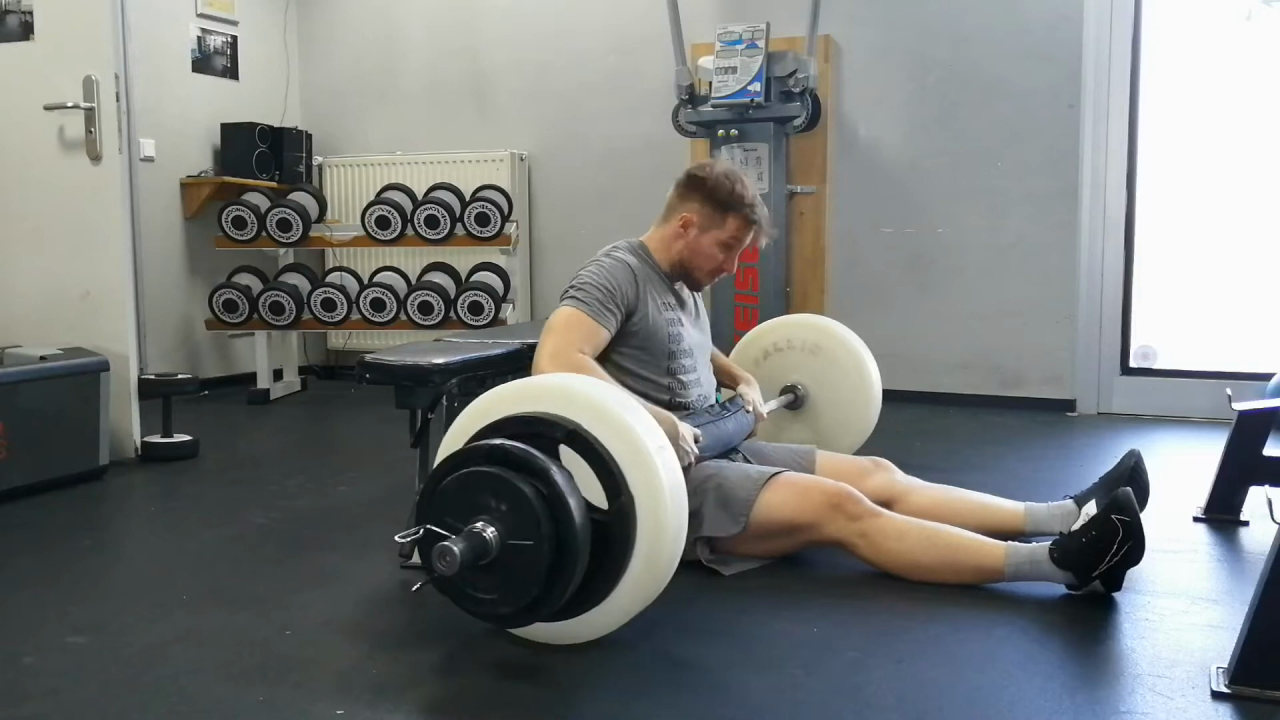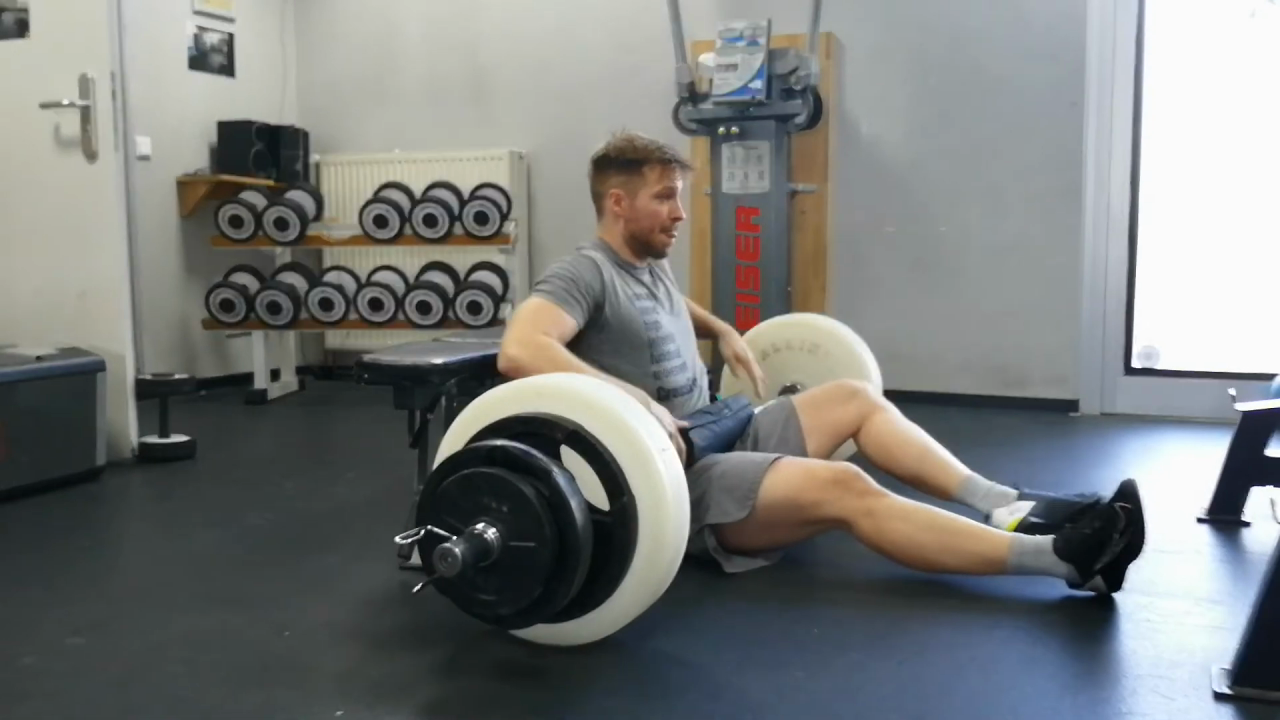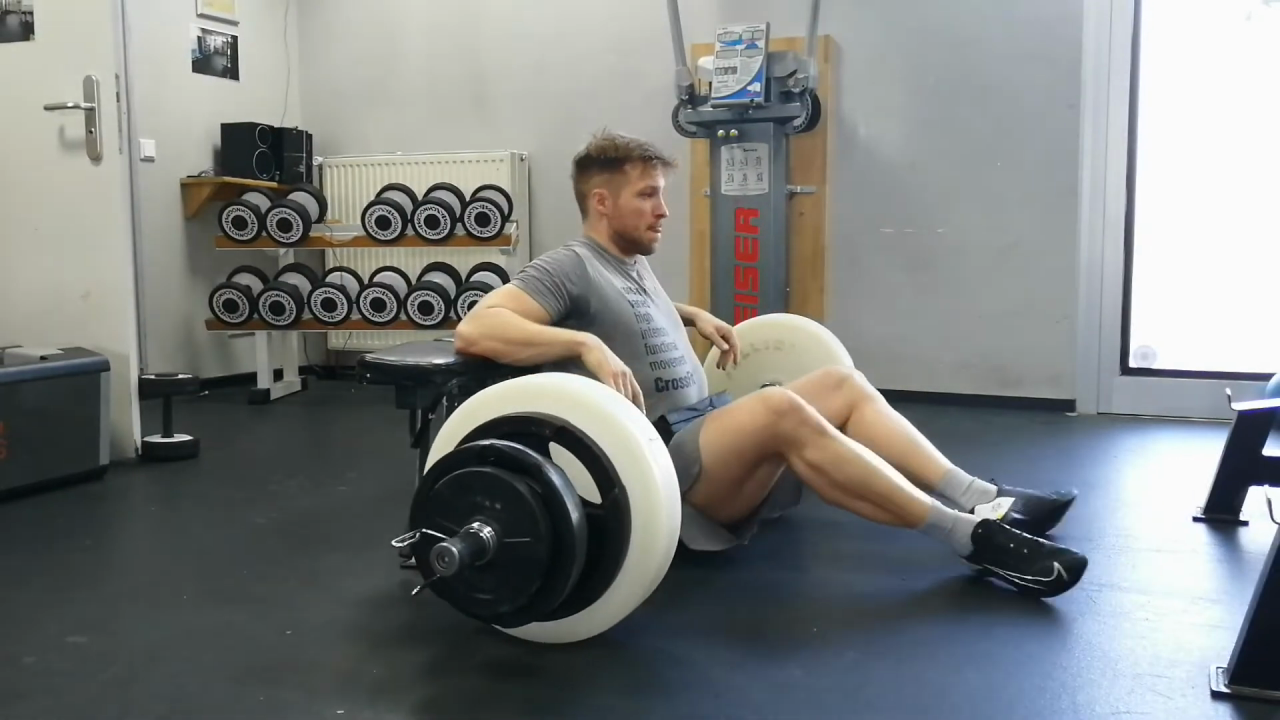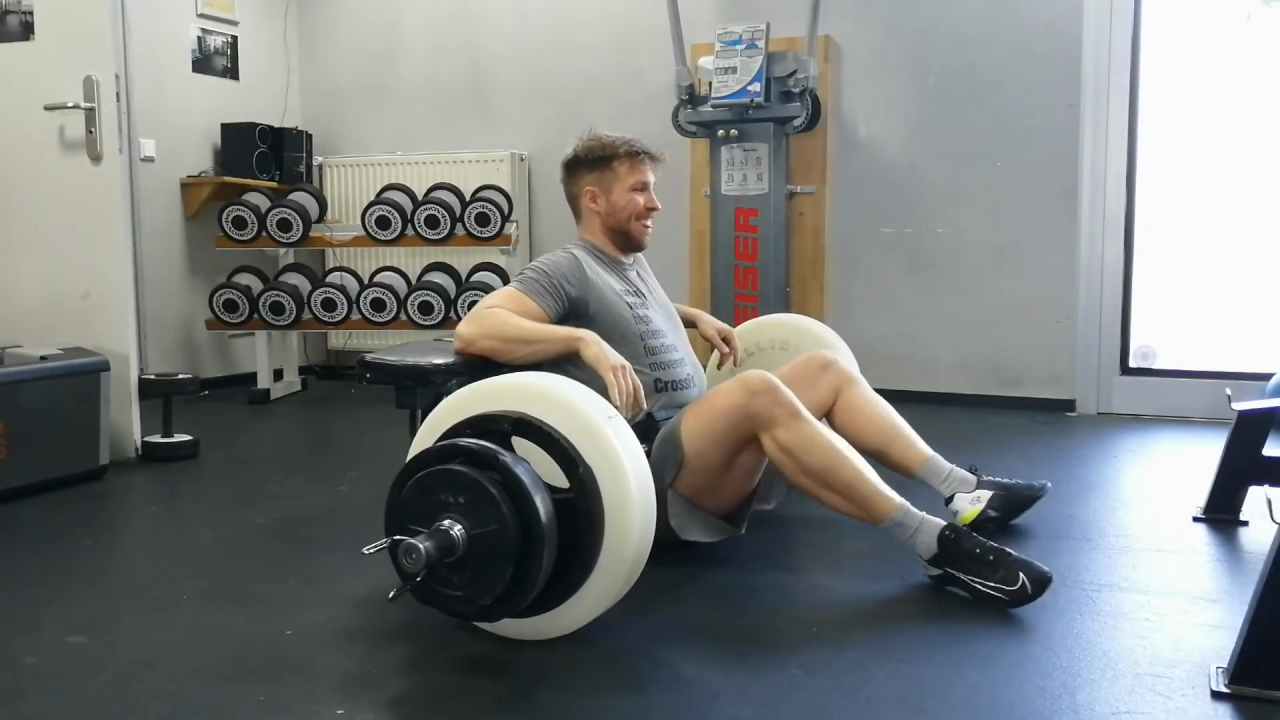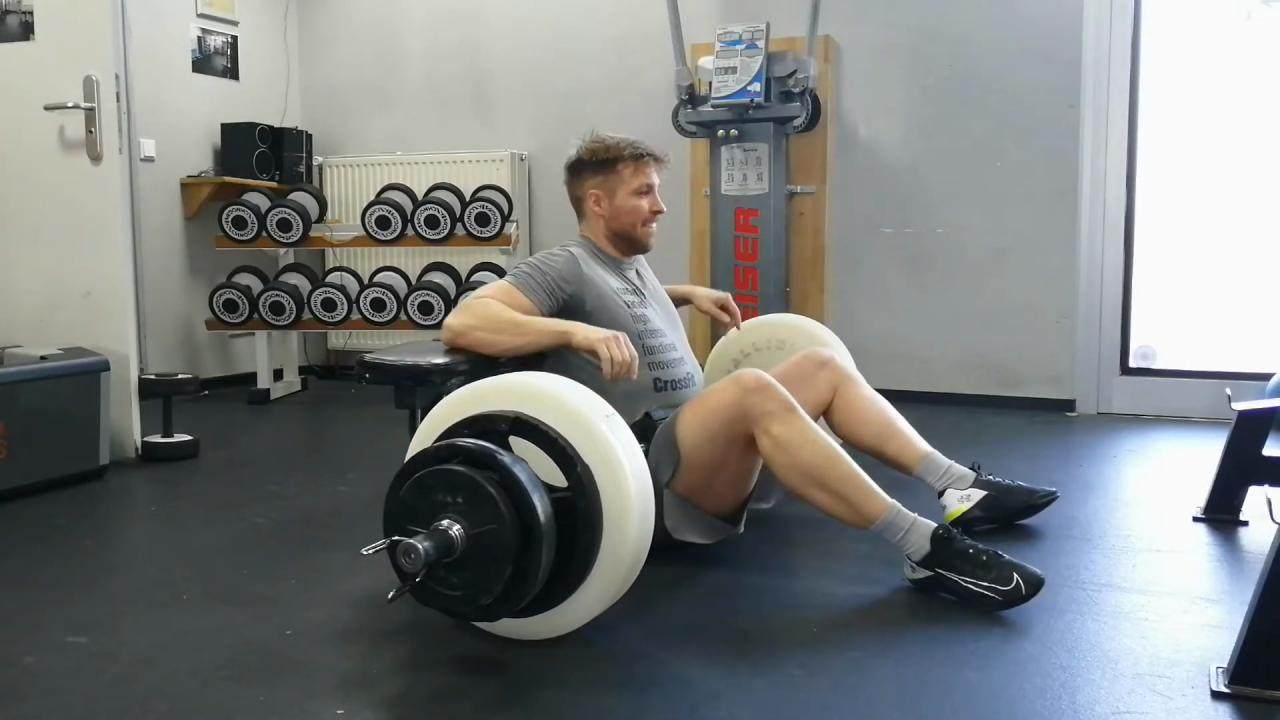
dt=1s
person 1, frame 1
left shoulder: (677, 279)
right shoulder: (616, 276)
right elbow: (553, 363)
left wrist: (741, 378)
right wrist: (656, 424)
left hip: (715, 454)
left knee: (877, 476)
right knee: (840, 509)
left ankle: (1067, 516)
right ankle: (1061, 562)
person 1, frame 2
left shoulder: (648, 265)
right shoulder: (582, 275)
right elbow: (518, 352)
left wrist: (720, 329)
right wrist: (630, 401)
left hip: (716, 443)
left knee: (853, 398)
right knee: (843, 489)
left ankle: (1005, 507)
right ankle: (1065, 560)
person 1, frame 3
left shoulder: (631, 264)
right shoulder: (567, 269)
right elbow: (474, 330)
left wrist: (692, 314)
right wrist: (585, 345)
left hip: (708, 435)
left knee: (840, 383)
right knee: (779, 408)
left ankle: (985, 503)
right ankle: (970, 537)
person 1, frame 4
left shoulder: (629, 260)
right shoulder: (565, 270)
right elbow: (473, 330)
left wrist: (695, 317)
right wrist: (583, 340)
left hip: (705, 455)
right hip: (653, 479)
left knee: (826, 368)
right knee: (758, 390)
left ankle: (964, 495)
right ankle: (934, 542)
person 1, frame 5
left shoulder: (631, 259)
right shoulder: (562, 269)
right elbow: (461, 324)
left wrist: (689, 294)
right wrist: (575, 330)
left hip: (706, 456)
right hip: (653, 481)
left knee: (821, 364)
right knee: (751, 388)
left ankle: (960, 490)
right ankle: (927, 547)
